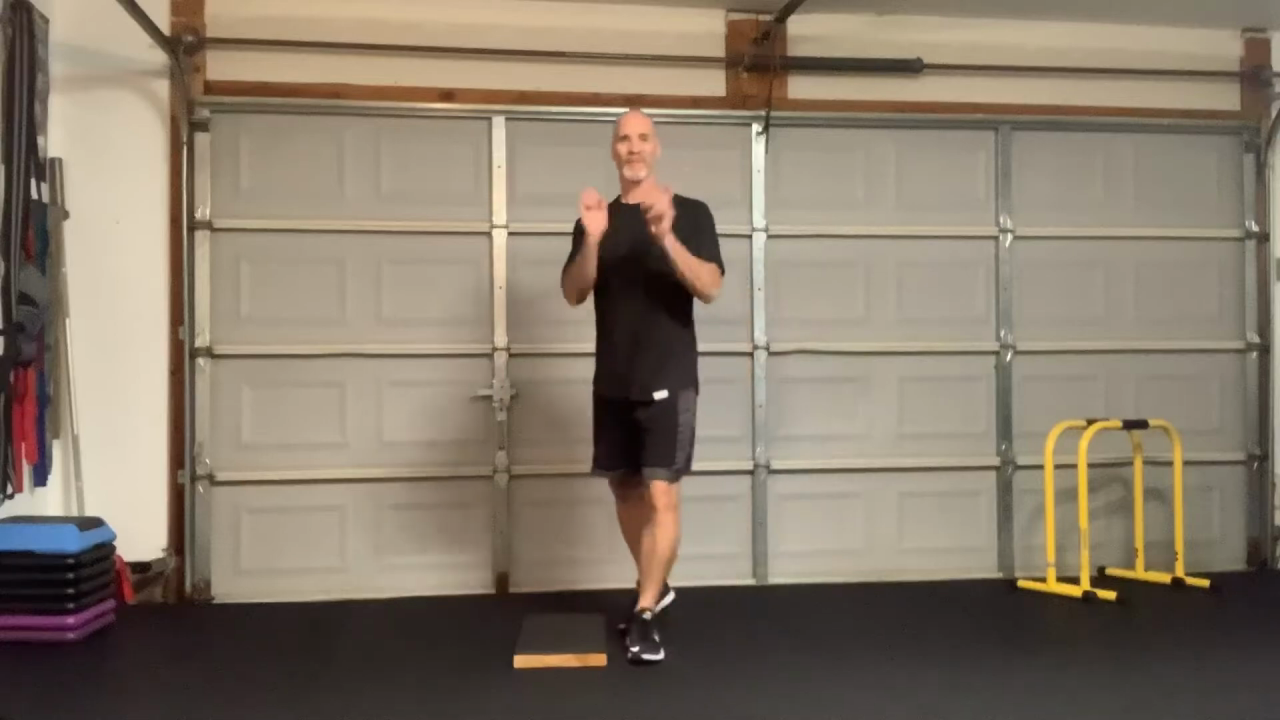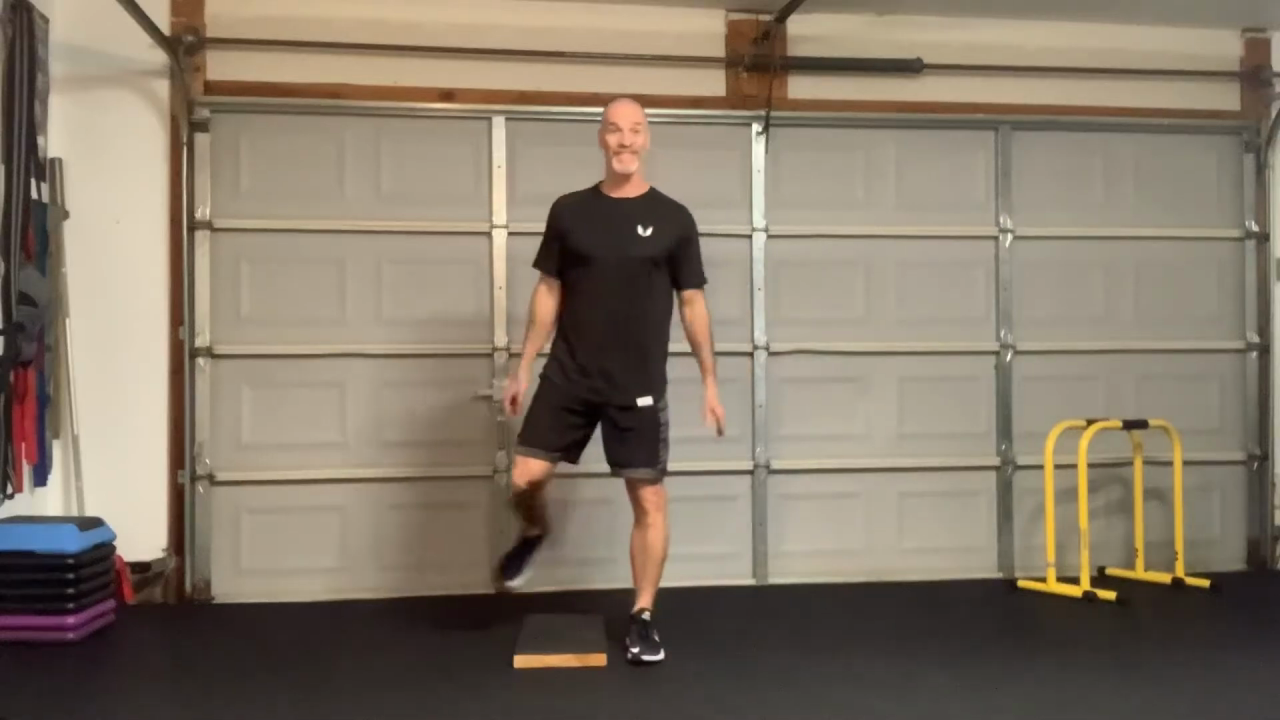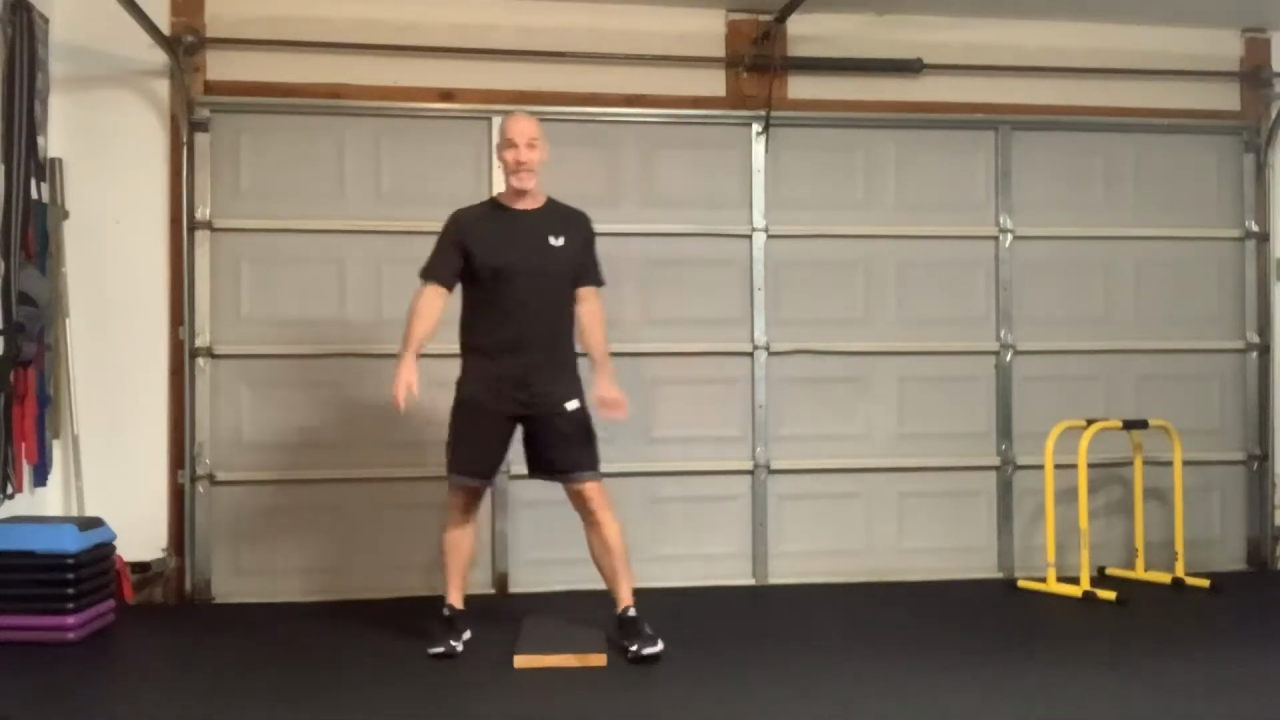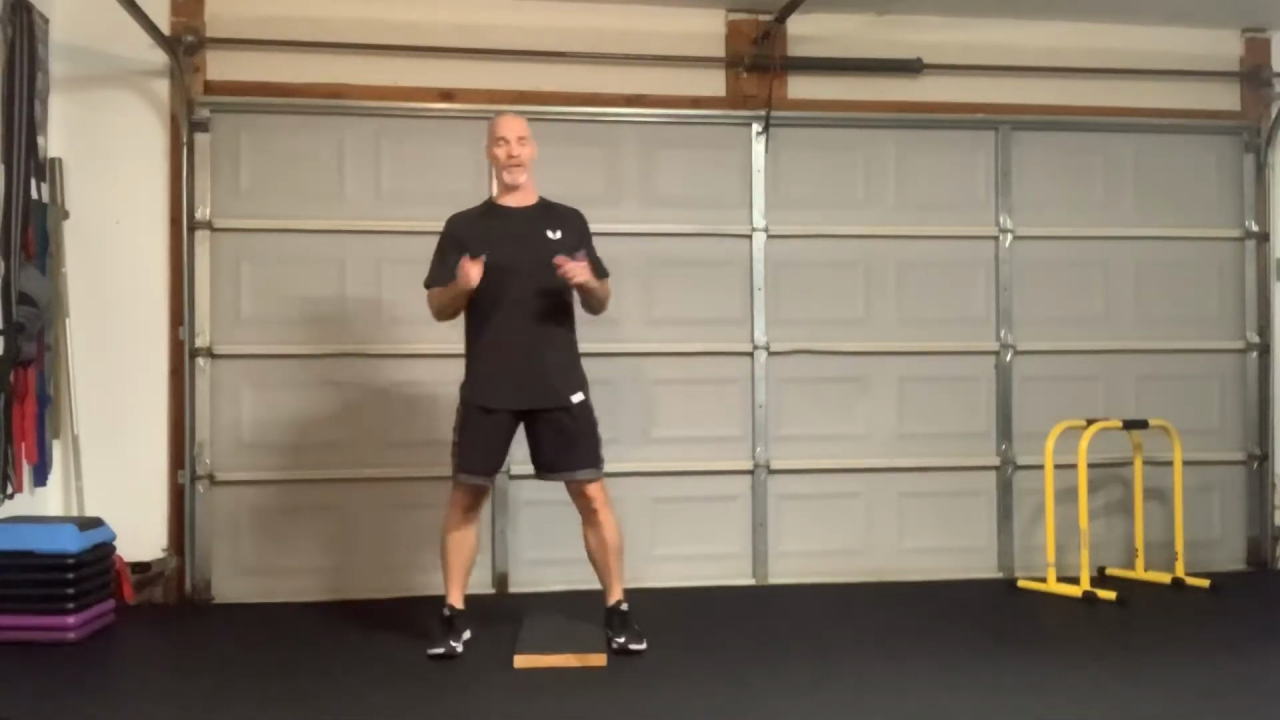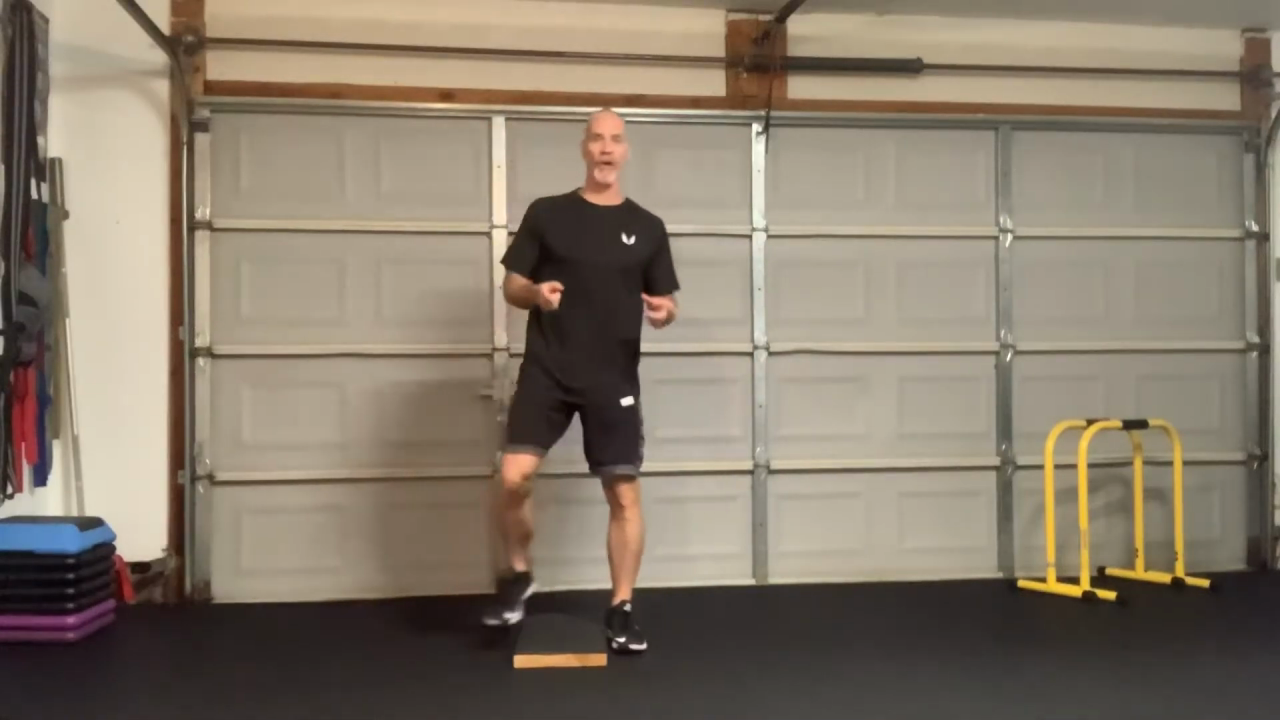
dt=0.5s
person 1, frame 1
left shoulder: (691, 213)
right shoulder: (600, 218)
left elbow: (708, 288)
right elbow: (573, 293)
left wrist: (665, 233)
right wrist: (588, 239)
left hip: (668, 379)
right hip: (612, 380)
left knee: (661, 494)
right knee: (625, 488)
left ankle: (644, 615)
right ankle: (655, 588)
person 1, frame 2
left shoulder: (673, 218)
right shoulder: (569, 210)
left elbow: (692, 303)
right elbow: (548, 290)
left wrist: (711, 383)
right wrist: (521, 368)
left hip: (639, 383)
right hip: (568, 375)
left knee: (648, 498)
right knee: (525, 476)
left ankle: (642, 618)
right ankle: (534, 535)
person 1, frame 3
left shoulder: (573, 224)
right shoulder: (467, 224)
left elbow: (589, 302)
right elbow: (433, 292)
left wrist: (604, 373)
right wrist: (408, 357)
left hip: (555, 388)
right hip: (483, 390)
left knee: (592, 498)
right knee: (463, 499)
left ankle: (628, 618)
right ankle: (454, 614)
person 1, frame 4
left shoulder: (568, 221)
right shoulder: (464, 226)
left elbow: (598, 303)
right elbow: (439, 306)
left wrist: (589, 283)
right wrist: (462, 286)
left hip: (560, 384)
right hip: (488, 388)
left knee: (592, 495)
right knee: (465, 498)
left ankle: (617, 609)
right ankle: (454, 614)
person 1, frame 5
left shoulder: (648, 228)
right shoulder: (545, 213)
left elbow: (662, 302)
right elbow: (511, 286)
left wrist: (664, 312)
right wrist: (535, 295)
left hip: (614, 380)
right hip: (545, 374)
left knee: (623, 494)
right knee: (515, 478)
left ankle: (621, 609)
right ankle: (516, 575)
